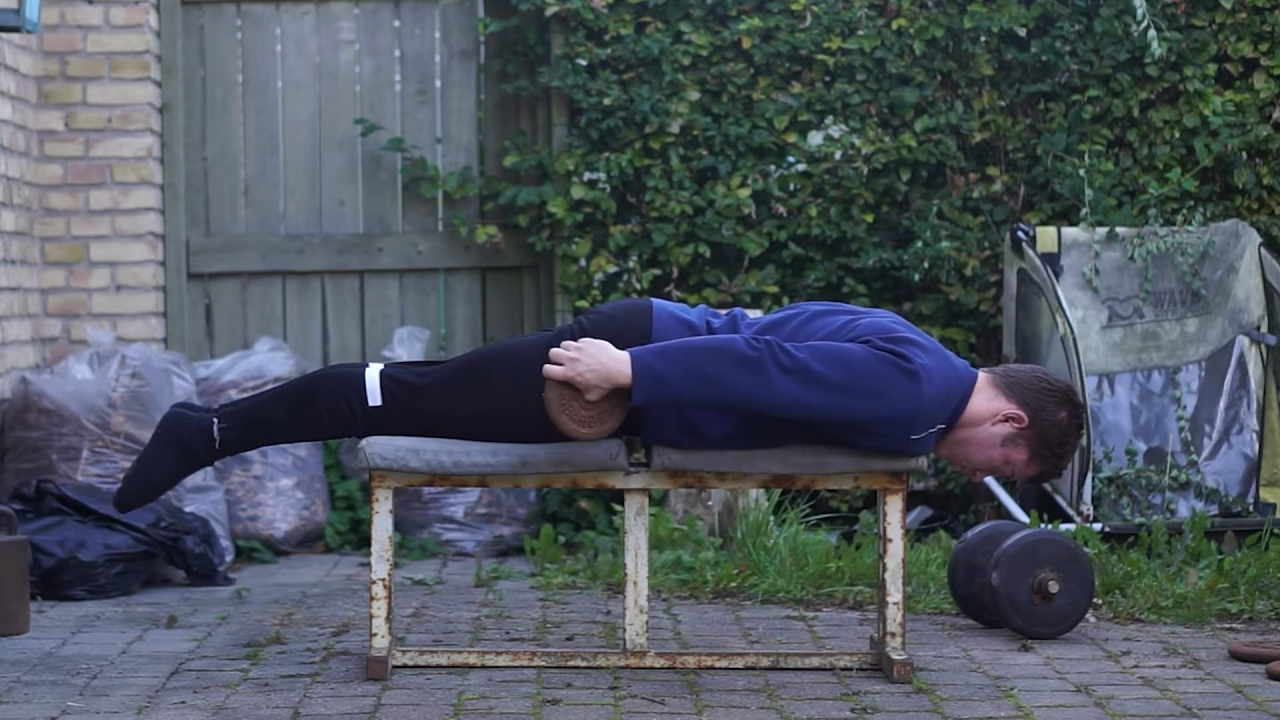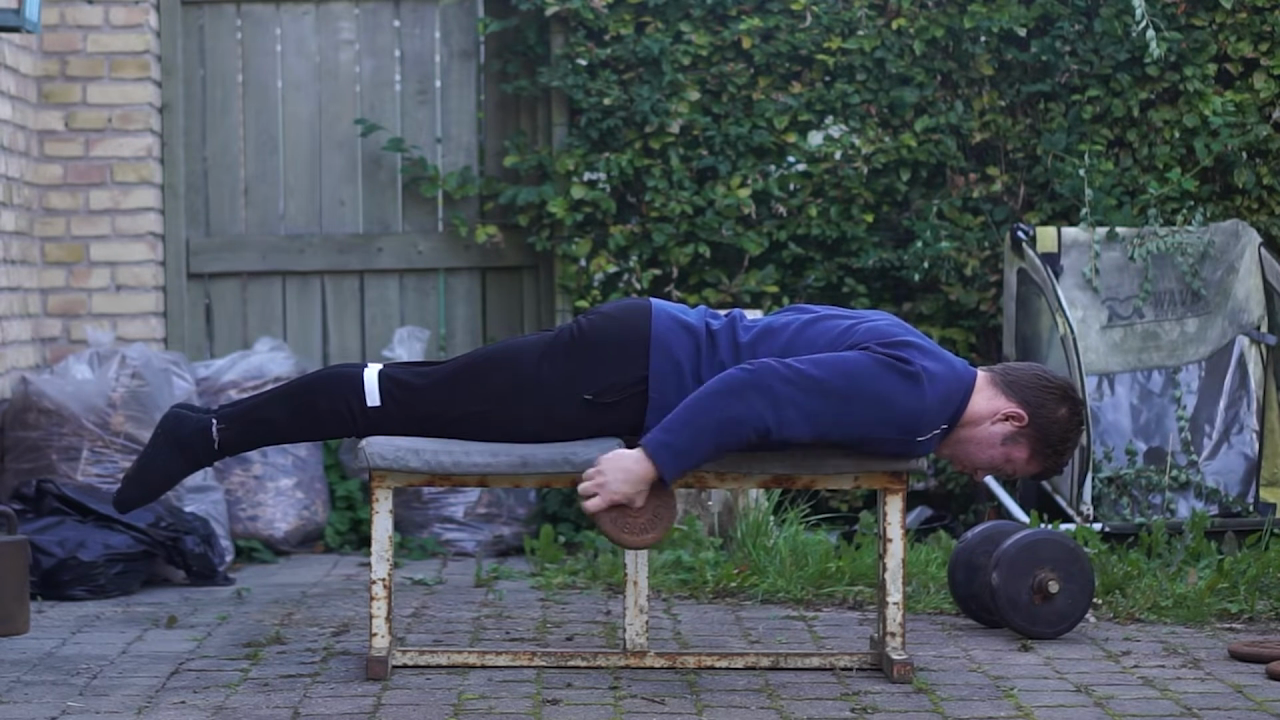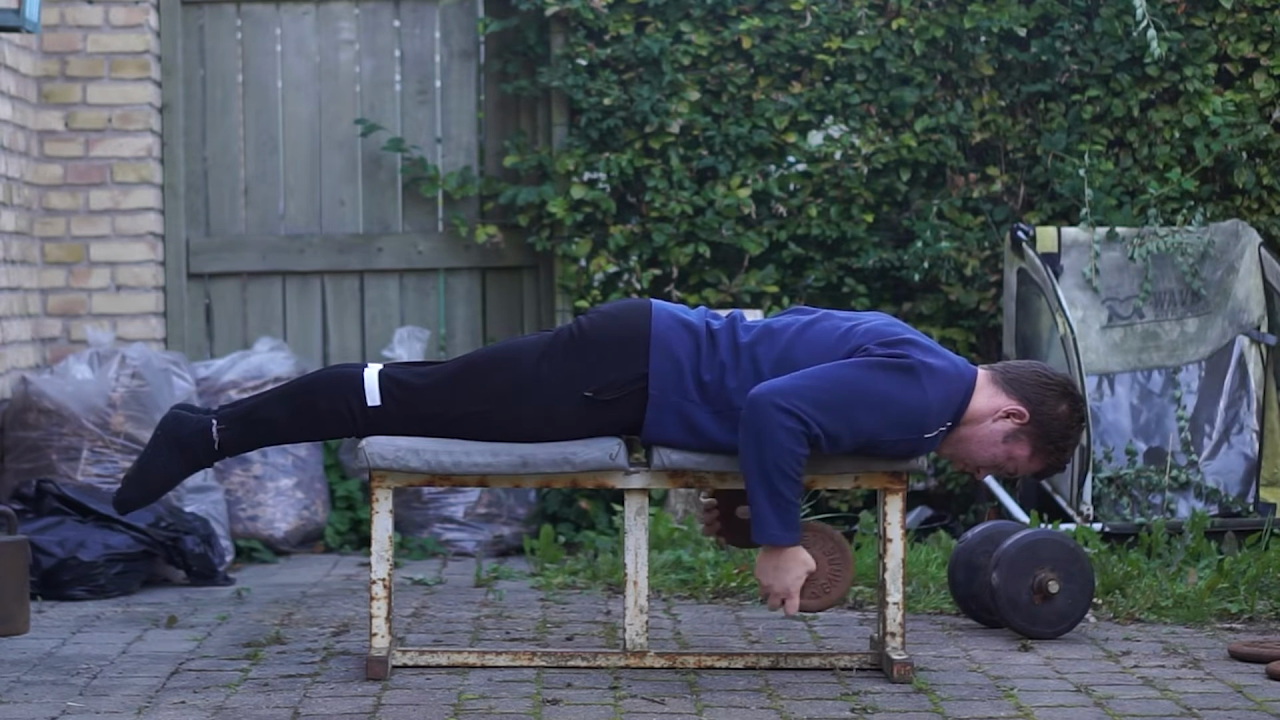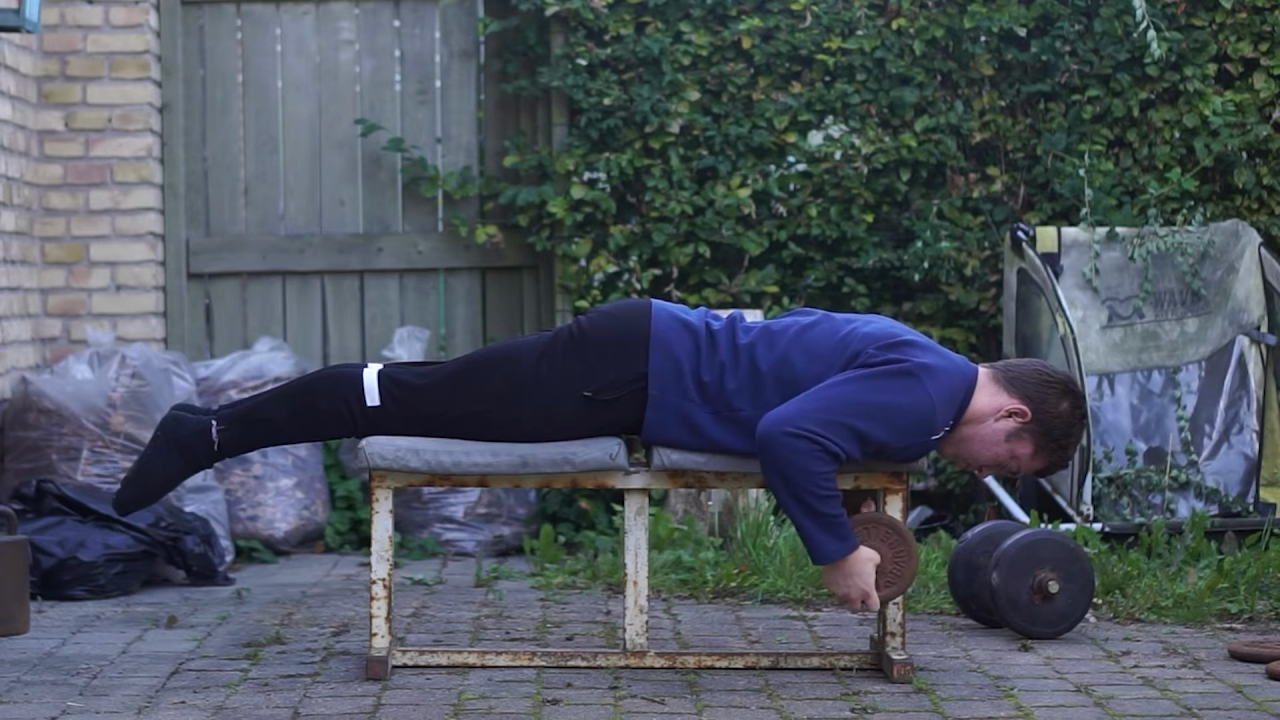
dt=0.3s
person 1, frame 1
left shoulder: (918, 366)
right shoulder: (911, 390)
right elbow: (757, 364)
right wrist: (628, 375)
left hip: (641, 346)
right hip: (633, 350)
left knee: (418, 392)
right knee: (414, 403)
left ankle: (215, 424)
right ankle: (211, 430)
person 1, frame 2
left shoulder: (911, 359)
right shoulder: (910, 393)
right elbow: (750, 392)
right wrist: (653, 460)
left hip: (644, 355)
right hip: (630, 371)
left knee: (426, 391)
right knee: (416, 401)
left ankle: (216, 428)
right ankle: (211, 430)
person 1, frame 3
left shoulder: (919, 366)
right shoulder: (918, 394)
right elbow: (772, 409)
right wrist: (775, 540)
left hip: (650, 346)
right hip: (634, 374)
left knee: (423, 396)
right knee: (416, 402)
left ankle: (215, 428)
right ankle: (211, 430)
person 1, frame 4
left shoulder: (920, 367)
right shoulder: (923, 396)
right elbow: (787, 438)
right wrist: (837, 552)
left hip: (645, 350)
right hip: (632, 373)
left knee: (422, 393)
right knee: (415, 402)
left ankle: (214, 430)
right ankle: (210, 432)
